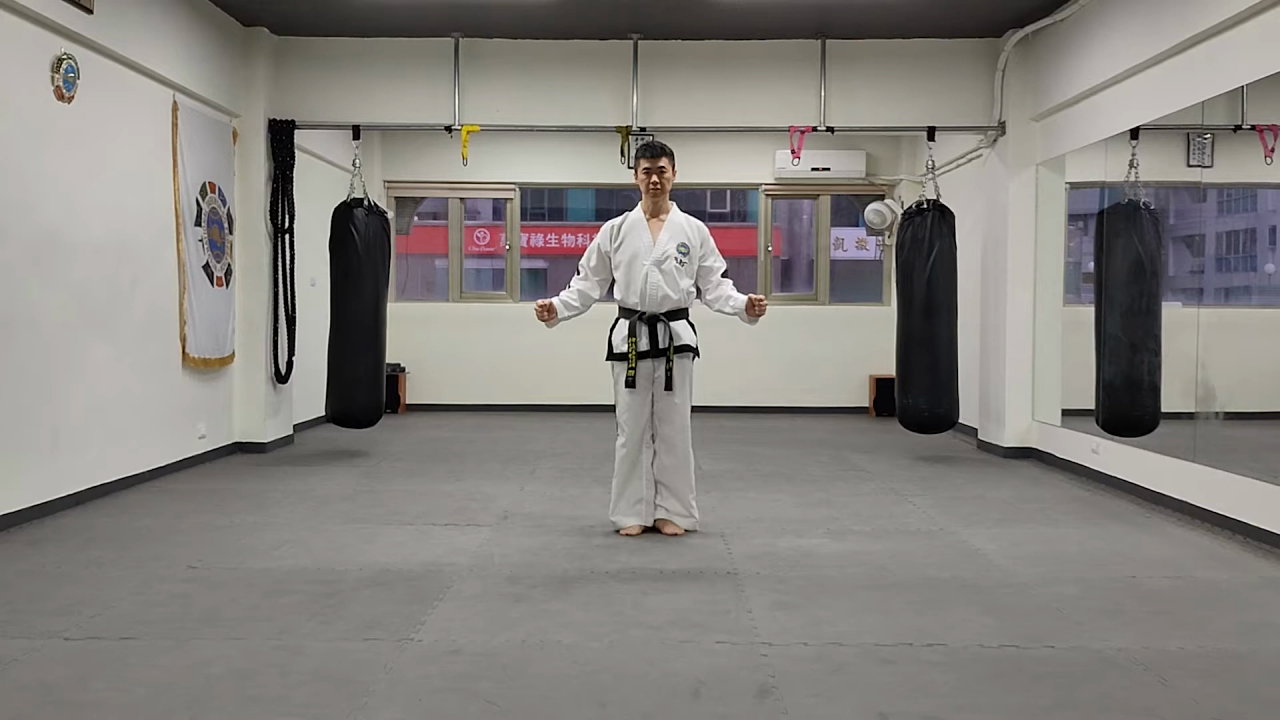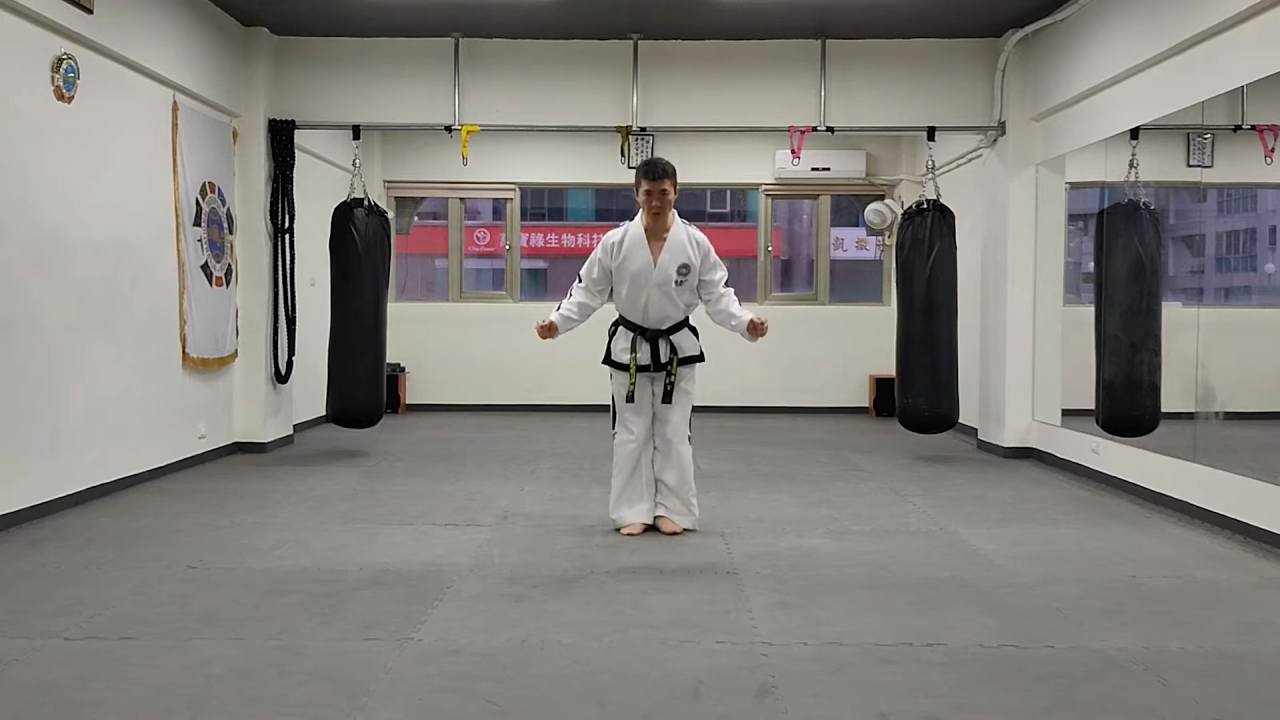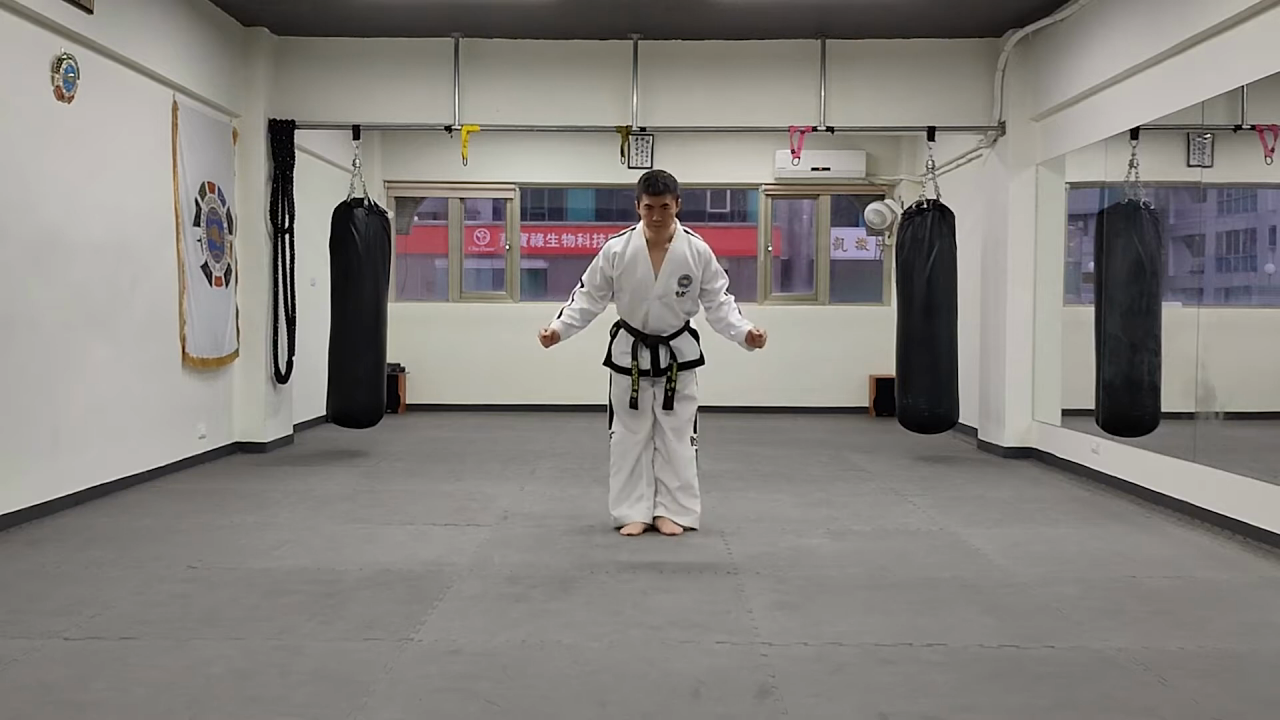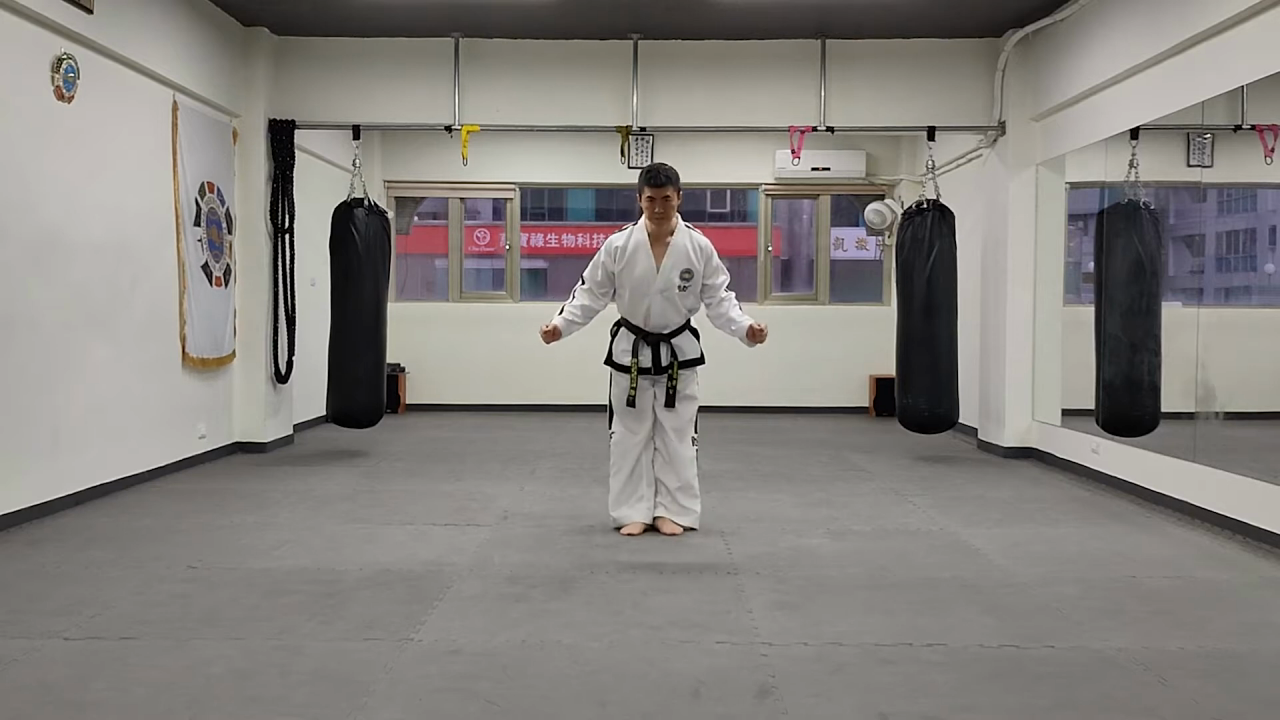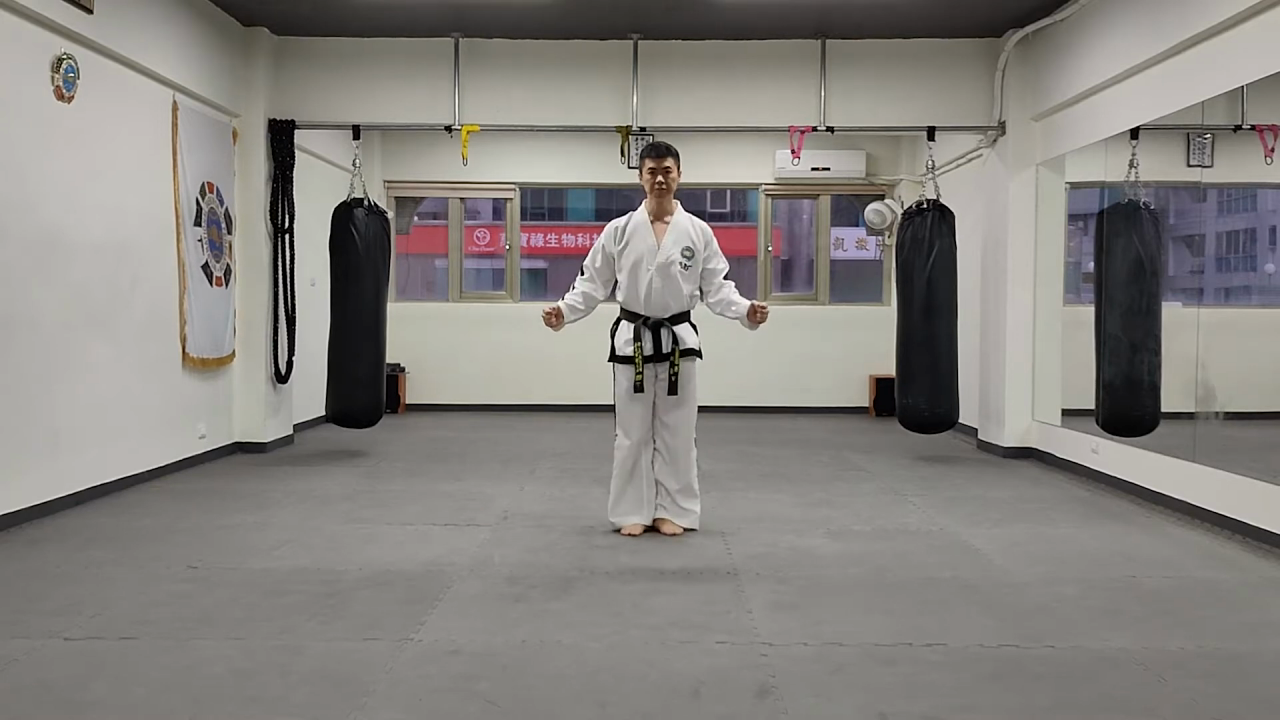
dt=0.4s
person 1, frame 1
left shoulder: (694, 230)
right shoulder: (615, 230)
left elbow: (714, 285)
right elbow: (589, 283)
left wrist: (744, 305)
right wrist: (557, 308)
left hip: (675, 337)
right hip: (630, 338)
left knee: (674, 430)
right knee: (631, 430)
left ankle: (671, 512)
right ankle: (633, 513)
person 1, frame 2
left shoulder: (695, 242)
right shoulder: (616, 242)
left elbow: (717, 294)
right elbow: (589, 291)
left wrist: (746, 322)
right wrist: (557, 322)
left hip: (677, 347)
right hip: (630, 347)
left knee: (674, 432)
right knee: (631, 432)
left ankle: (671, 511)
right ankle: (634, 512)
person 1, frame 3
left shoulder: (697, 251)
right shoulder: (617, 249)
left elbow: (719, 302)
right elbow: (588, 296)
left wrist: (745, 332)
right wrist: (558, 328)
left hip: (678, 352)
right hip: (630, 351)
left knee: (677, 435)
right knee: (630, 434)
left ankle: (671, 511)
right ankle: (634, 512)
person 1, frame 4
left shoulder: (699, 246)
right shoulder: (619, 245)
left elbow: (719, 298)
right elbow: (591, 293)
left wrist: (745, 327)
right wrist: (560, 324)
left hip: (679, 350)
right hip: (631, 349)
left knee: (677, 436)
right knee: (630, 434)
left ankle: (671, 511)
right ankle: (634, 512)
person 1, frame 5
left shoulder: (698, 231)
right shoulder: (619, 230)
left elbow: (716, 286)
right elbow: (593, 282)
left wrist: (745, 310)
right wrist: (563, 311)
left hip: (678, 340)
right hip: (632, 340)
left knee: (676, 432)
right knee: (632, 433)
left ankle: (672, 511)
right ankle: (634, 512)
